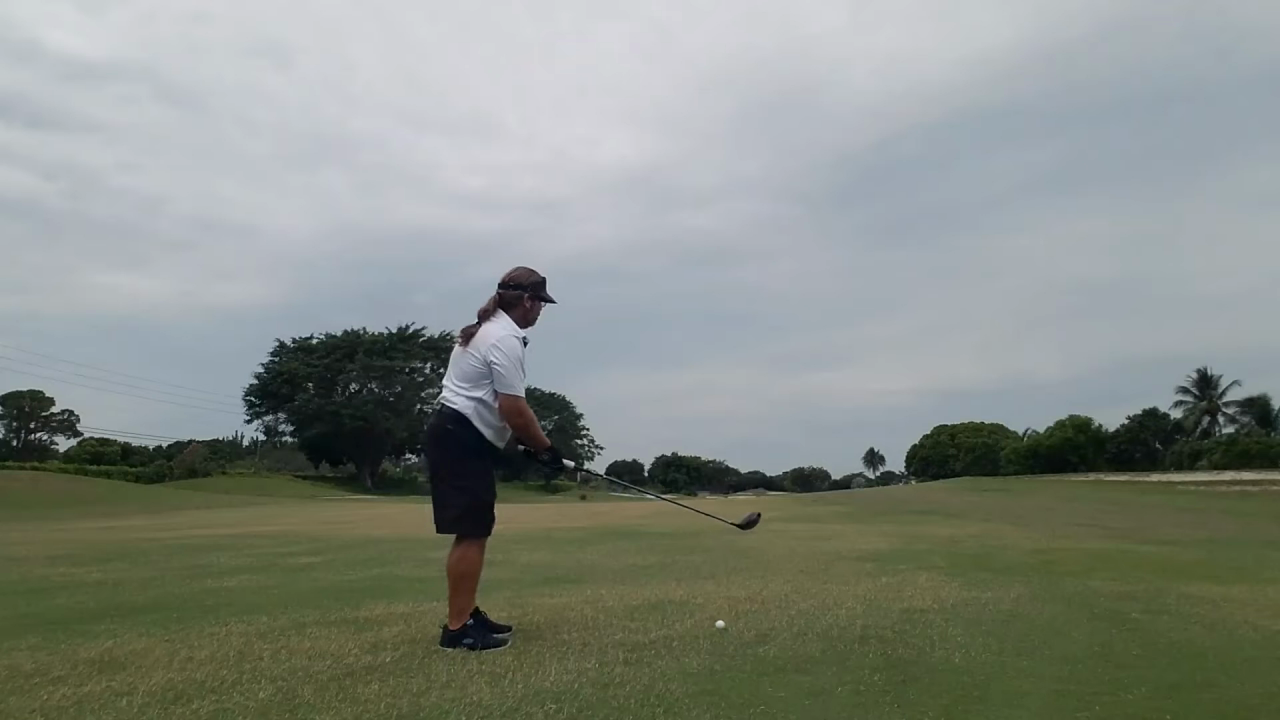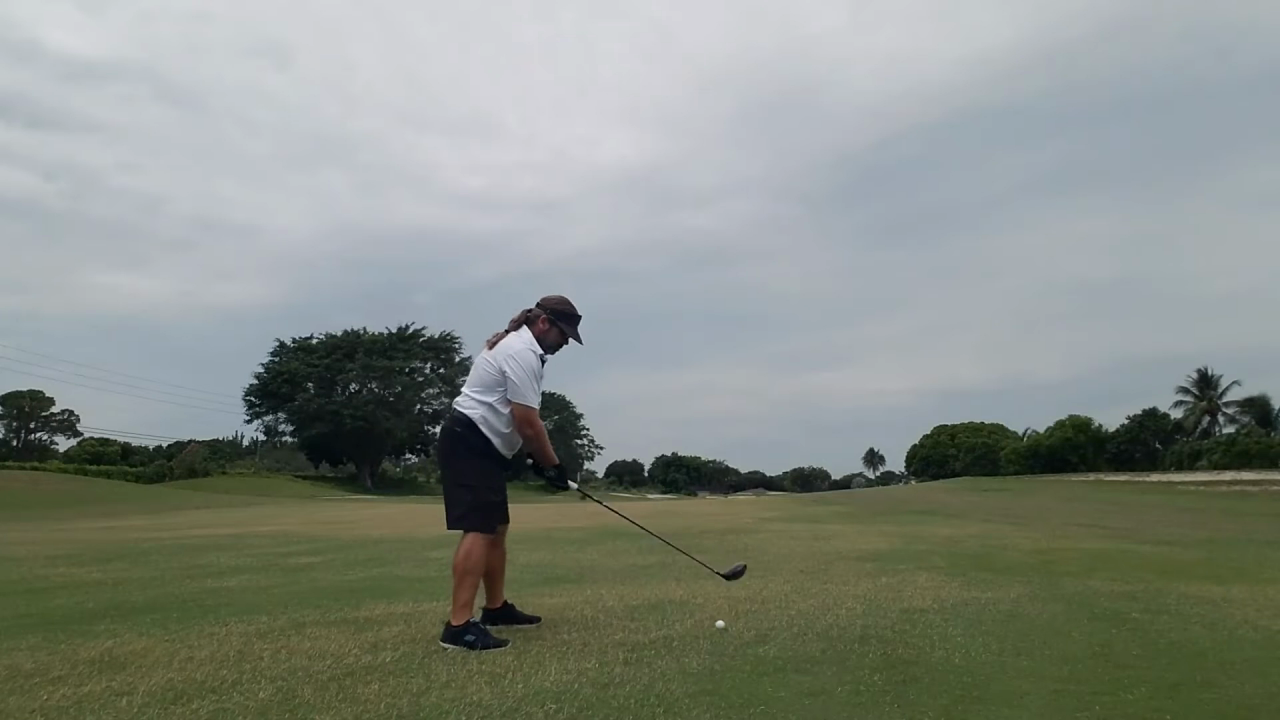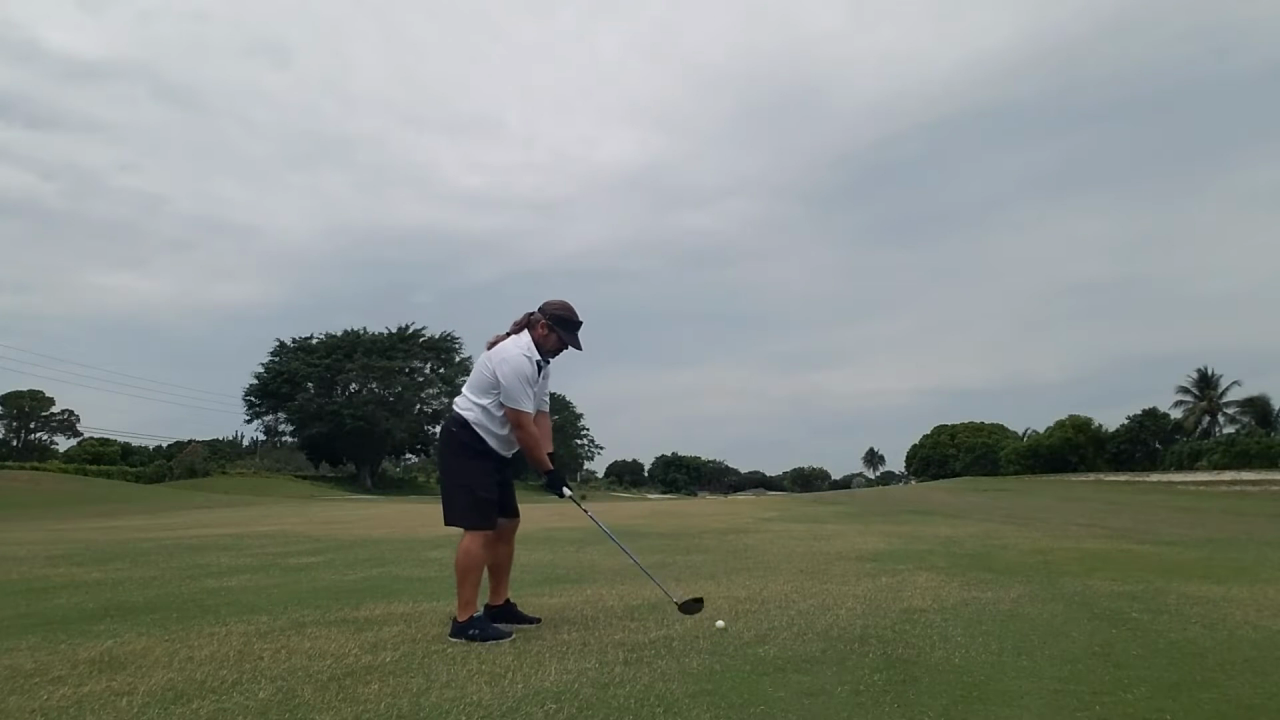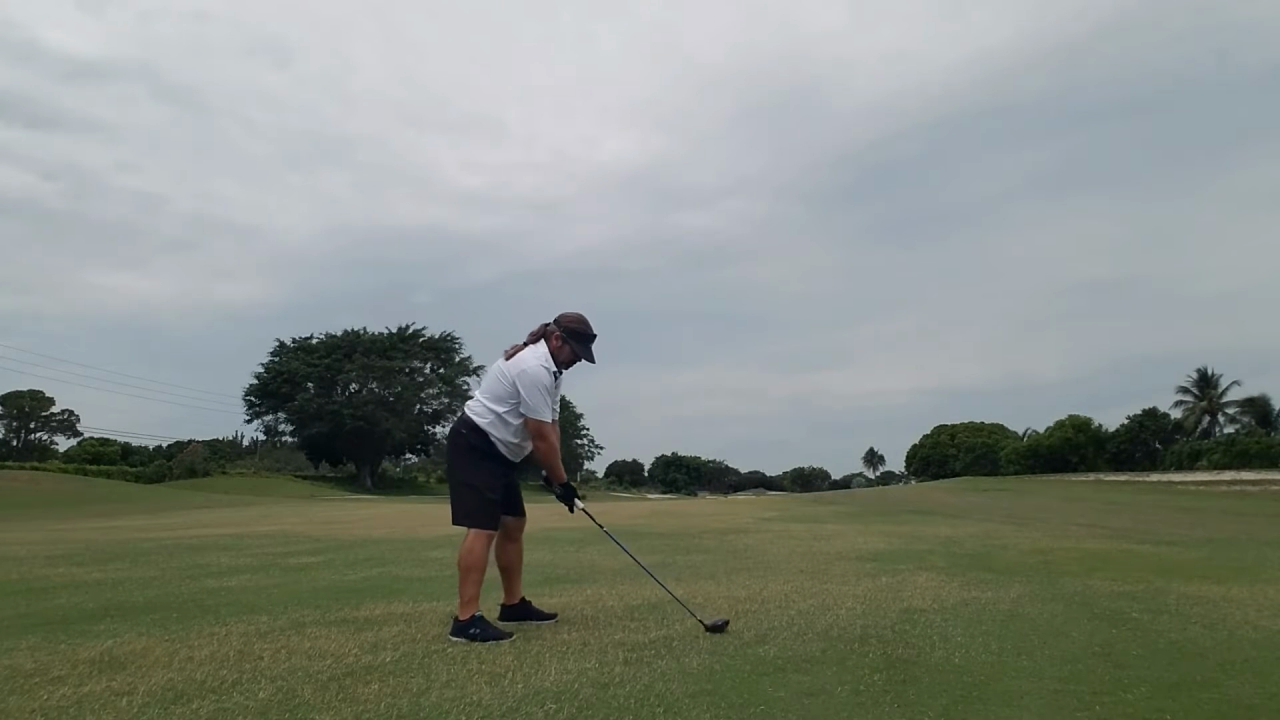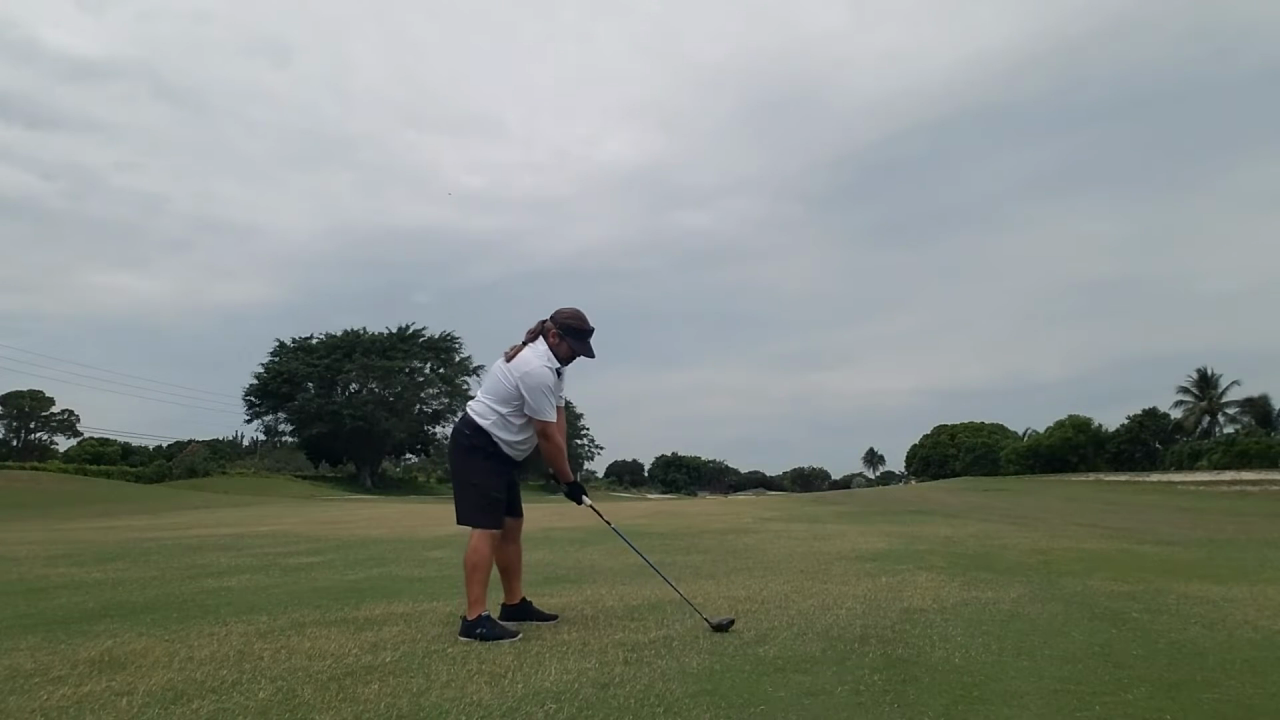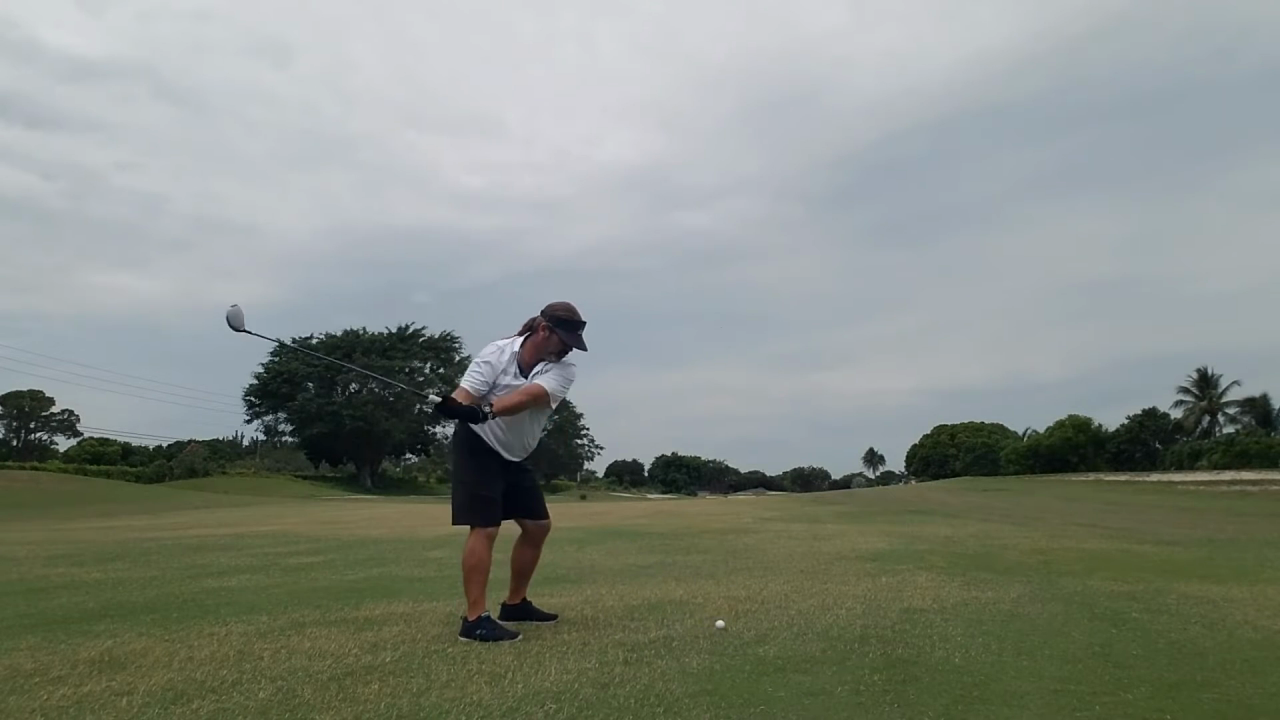
dt=0.7s
person 1, frame 1
left shoulder: (490, 329)
right shoulder: (506, 339)
right elbow: (514, 410)
left wrist: (531, 442)
right wrist: (545, 448)
left hip: (460, 438)
right hip: (462, 441)
left knee: (477, 531)
right knee: (471, 533)
left ankle: (468, 613)
right ankle: (457, 628)
person 1, frame 2
left shoulder: (521, 348)
right shoulder: (522, 353)
left elbow: (522, 418)
right elbow: (527, 422)
left wrist: (539, 458)
right wrist: (553, 465)
left hip: (481, 447)
right hip: (469, 445)
left knee: (496, 529)
right knee: (478, 531)
left ankle: (496, 606)
right ankle: (459, 625)
person 1, frame 3
left shoulder: (539, 360)
right shoulder: (516, 357)
left elbow: (540, 417)
right elbow: (522, 427)
left wrist: (549, 460)
right wrist: (547, 471)
left hip: (493, 449)
right hip: (468, 444)
left knee: (505, 526)
right knee: (480, 529)
left ankle: (498, 606)
right ankle: (465, 620)
person 1, frame 4
left shoulder: (551, 369)
right shoulder: (534, 368)
left elbow: (551, 426)
right elbow: (541, 437)
left wrist: (552, 474)
right wrist: (561, 482)
left hip: (497, 451)
right hip: (474, 446)
left knee: (513, 525)
right knee: (482, 530)
left ankle: (513, 604)
right ankle: (467, 619)
person 1, frame 5
left shoulder: (548, 361)
right shoulder: (537, 369)
left elbow: (558, 417)
right elbow: (546, 434)
left wrist: (562, 466)
right wrist: (568, 479)
left hip: (497, 450)
right hip: (477, 447)
left knee: (511, 526)
right knee: (487, 529)
left ankle: (514, 604)
right ankle: (474, 619)
person 1, frame 6
left shoulder: (564, 370)
right shoulder: (497, 353)
left elbow: (527, 397)
right elbow: (463, 396)
left wrist: (487, 412)
right wrist: (454, 405)
left hip: (515, 456)
right hip: (477, 449)
left knee: (538, 526)
right knee: (484, 528)
left ankle: (515, 603)
right ankle: (475, 619)
